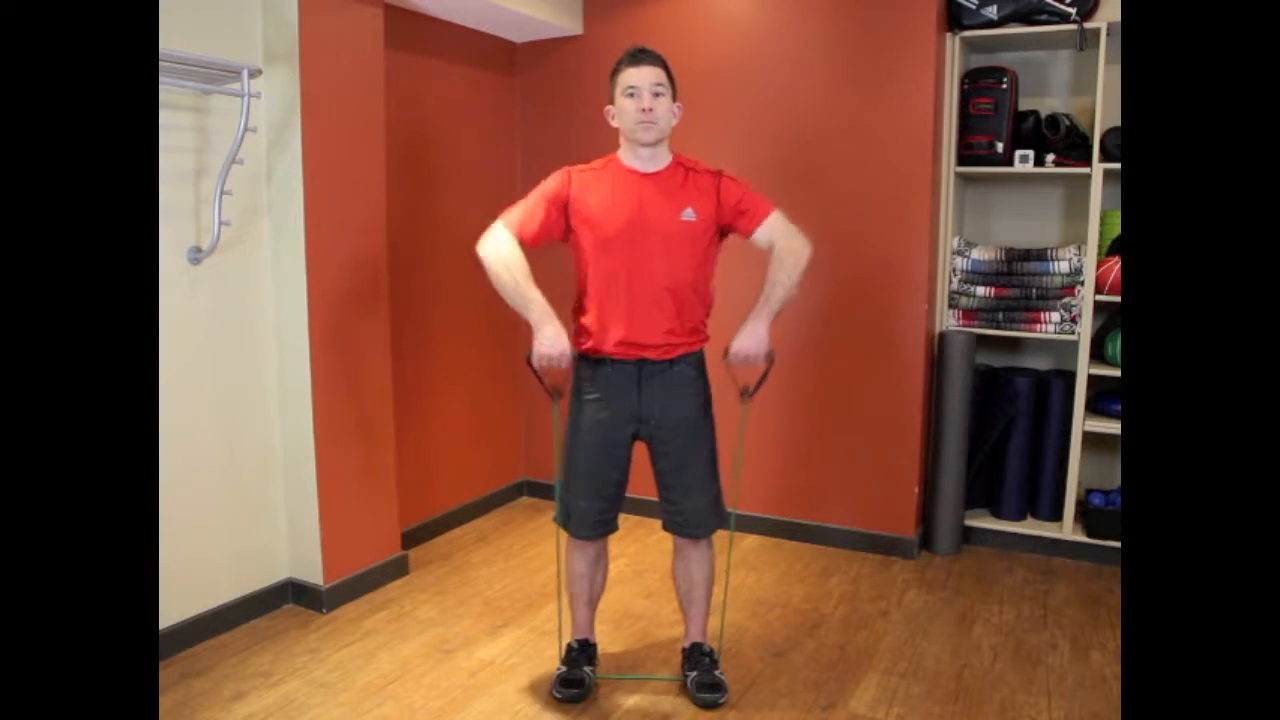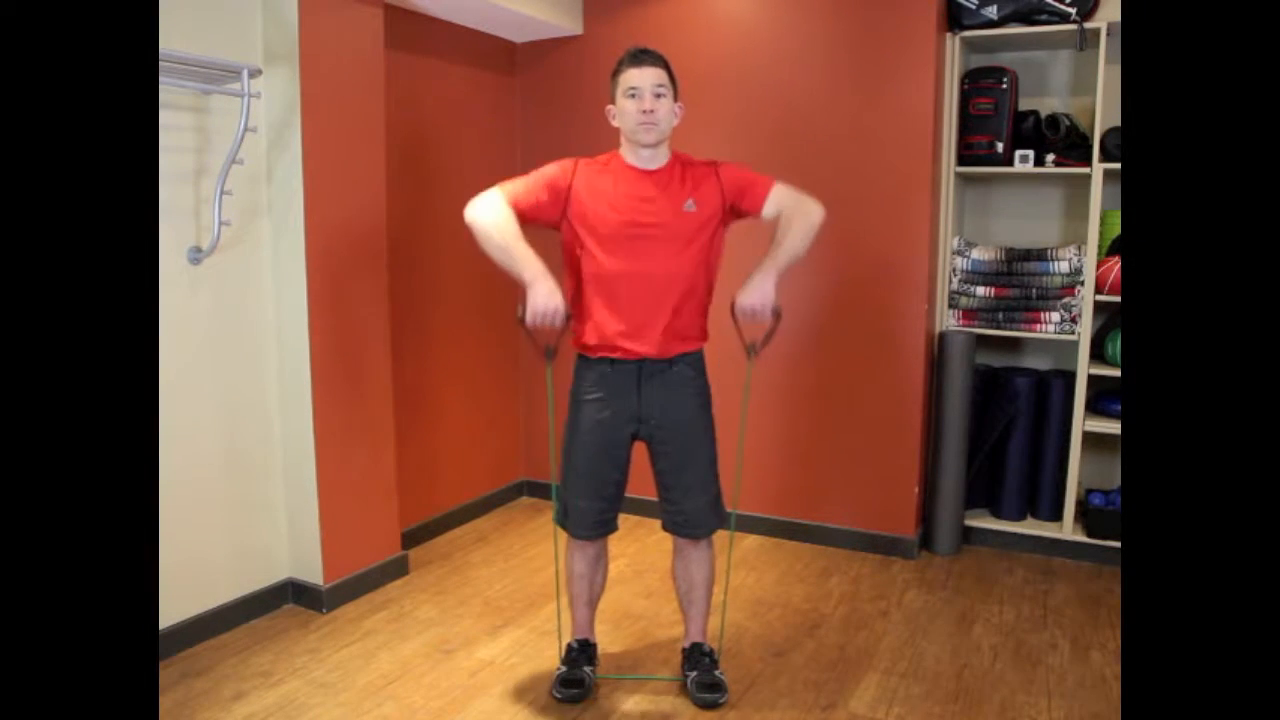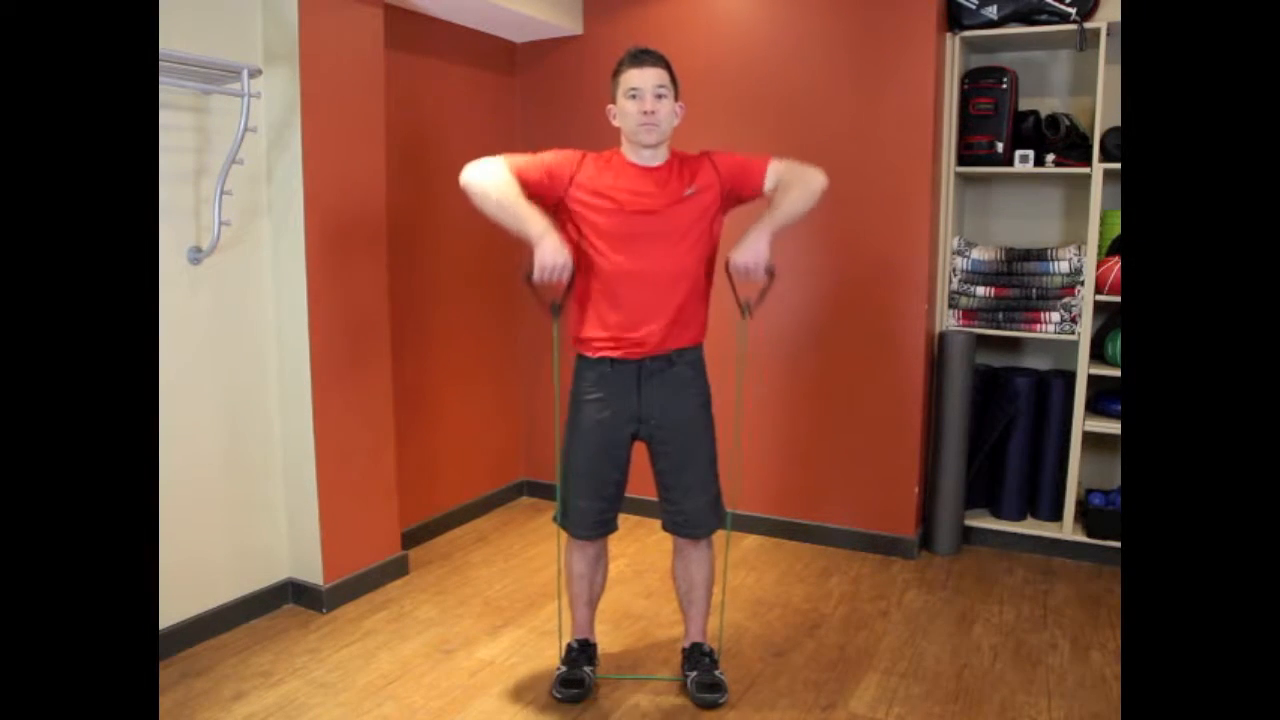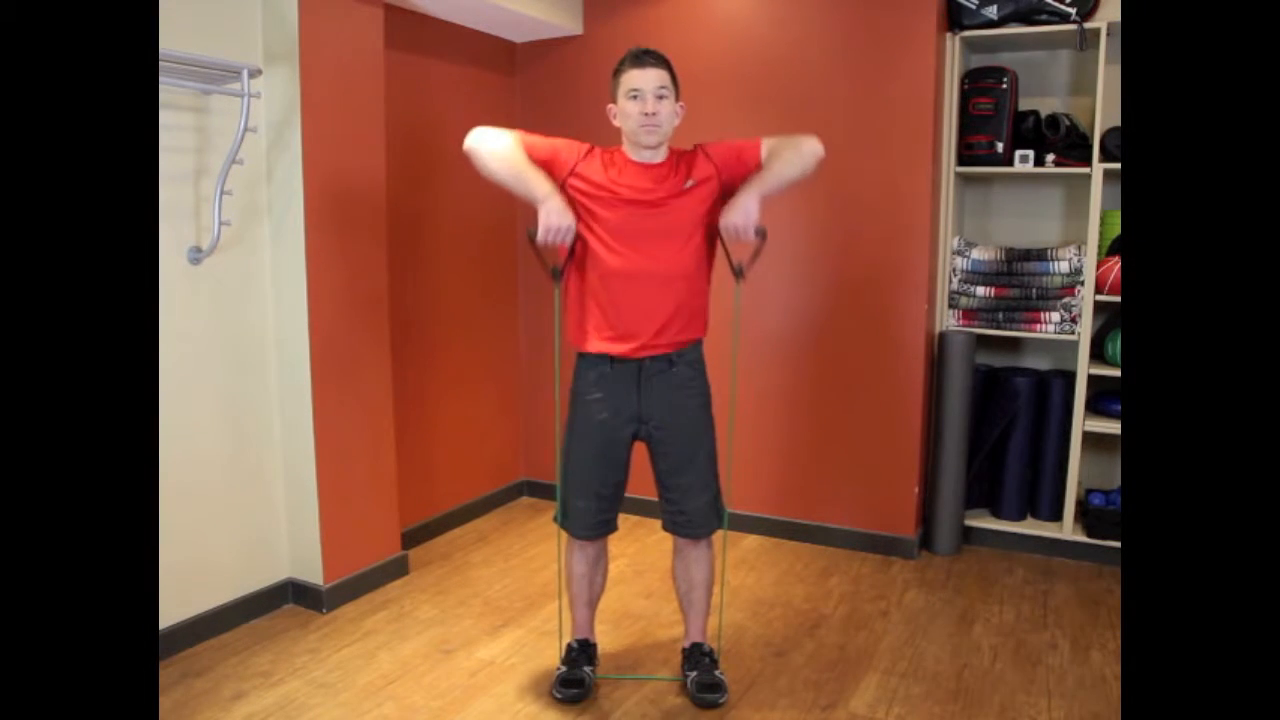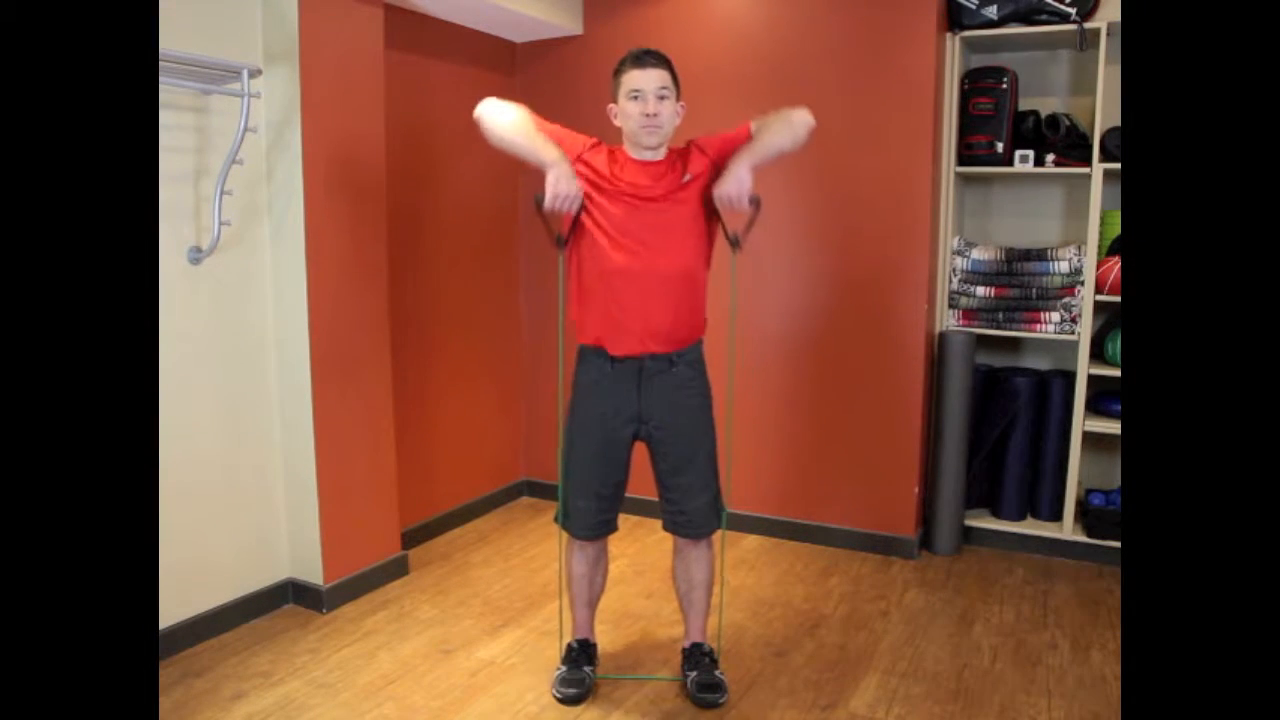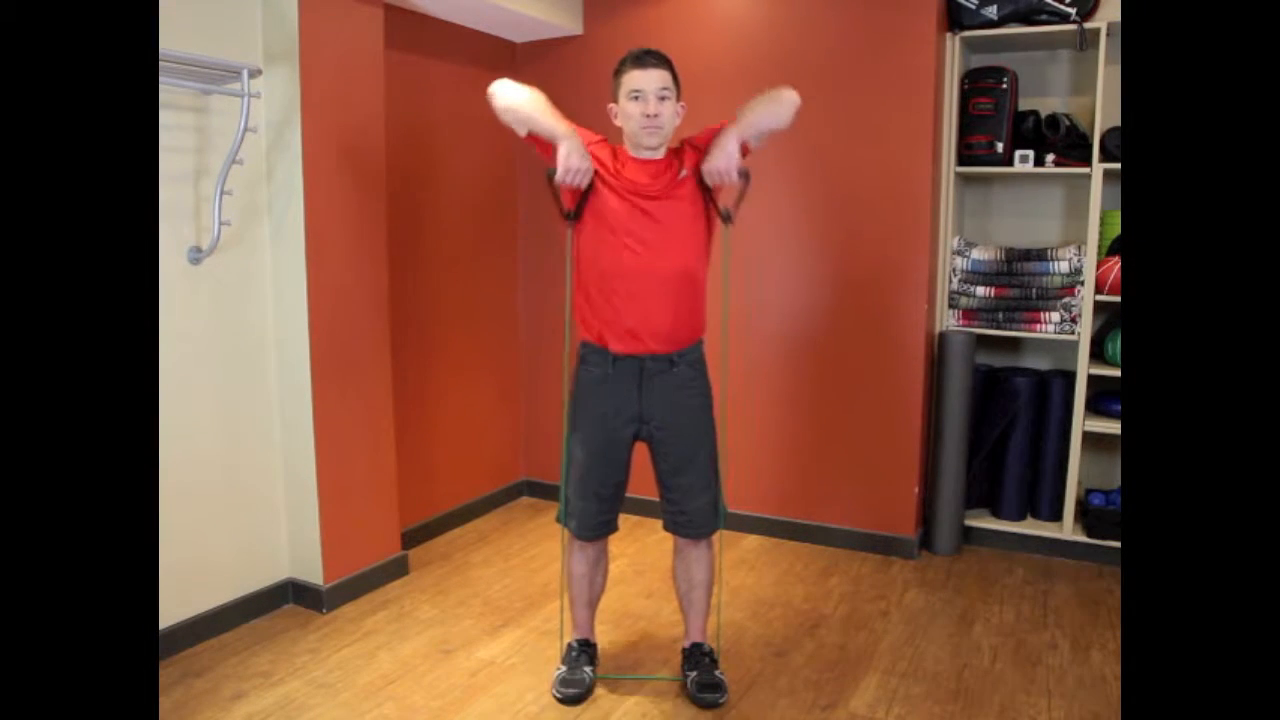
dt=0.1s
person 1, frame 1
left shoulder: (712, 187)
right shoulder: (574, 185)
left elbow: (793, 246)
right elbow: (495, 245)
left wrist: (760, 320)
right wrist: (542, 320)
left hip: (681, 378)
right hip: (598, 377)
left knee: (694, 523)
right knee: (585, 524)
left ankle: (697, 650)
right ankle: (580, 646)
person 1, frame 2
left shoulder: (711, 183)
right shoulder: (574, 180)
left elbow: (806, 210)
right elbow: (483, 209)
left wrist: (768, 271)
right wrist: (534, 275)
left hip: (679, 375)
right hip: (599, 376)
left knee: (694, 523)
right knee: (585, 523)
left ankle: (696, 650)
right ankle: (580, 646)
person 1, frame 3
left shoulder: (711, 174)
right shoulder: (575, 173)
left elbow: (809, 180)
right elbow: (478, 175)
left wrist: (762, 232)
right wrist: (539, 229)
left hip: (679, 375)
right hip: (600, 376)
left knee: (694, 524)
right knee: (585, 523)
left ankle: (697, 650)
right ankle: (581, 646)
person 1, frame 4
left shoulder: (709, 171)
right shoulder: (579, 168)
left elbow: (808, 149)
right elbow: (481, 143)
left wrist: (754, 194)
right wrist: (543, 195)
left hip: (679, 373)
right hip: (600, 374)
left knee: (694, 522)
right knee: (585, 523)
left ankle: (696, 650)
right ankle: (581, 646)
person 1, frame 5
left shoulder: (704, 164)
right shoulder: (582, 162)
left elbow: (798, 122)
right elbow: (492, 113)
left wrist: (743, 162)
right wrist: (551, 164)
left hip: (679, 373)
right hip: (601, 373)
left knee: (694, 522)
right knee: (586, 522)
left ankle: (696, 649)
right ankle: (581, 645)
person 1, frame 6
left shoulder: (700, 162)
right shoulder: (588, 162)
left elbow: (784, 100)
right elbow: (504, 94)
left wrist: (732, 136)
right wrist: (564, 137)
left hip: (680, 371)
right hip: (602, 371)
left knee: (694, 522)
right knee: (586, 521)
left ankle: (696, 650)
right ankle: (580, 646)
